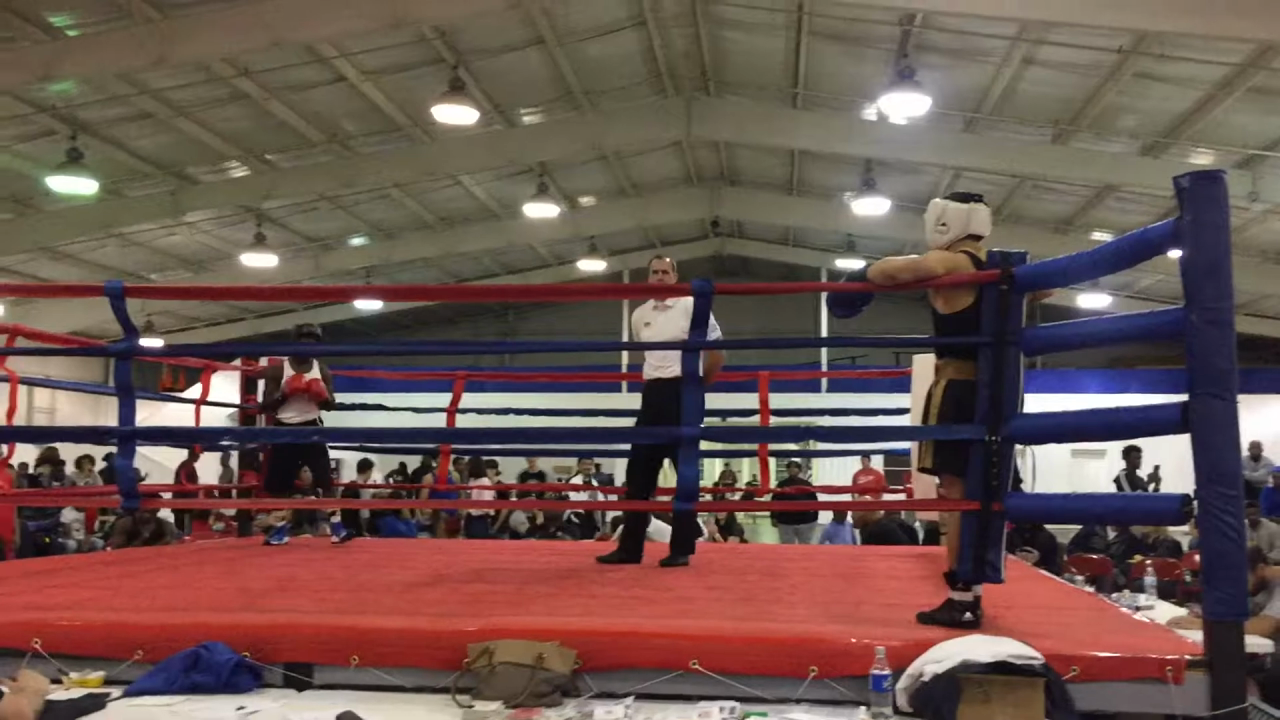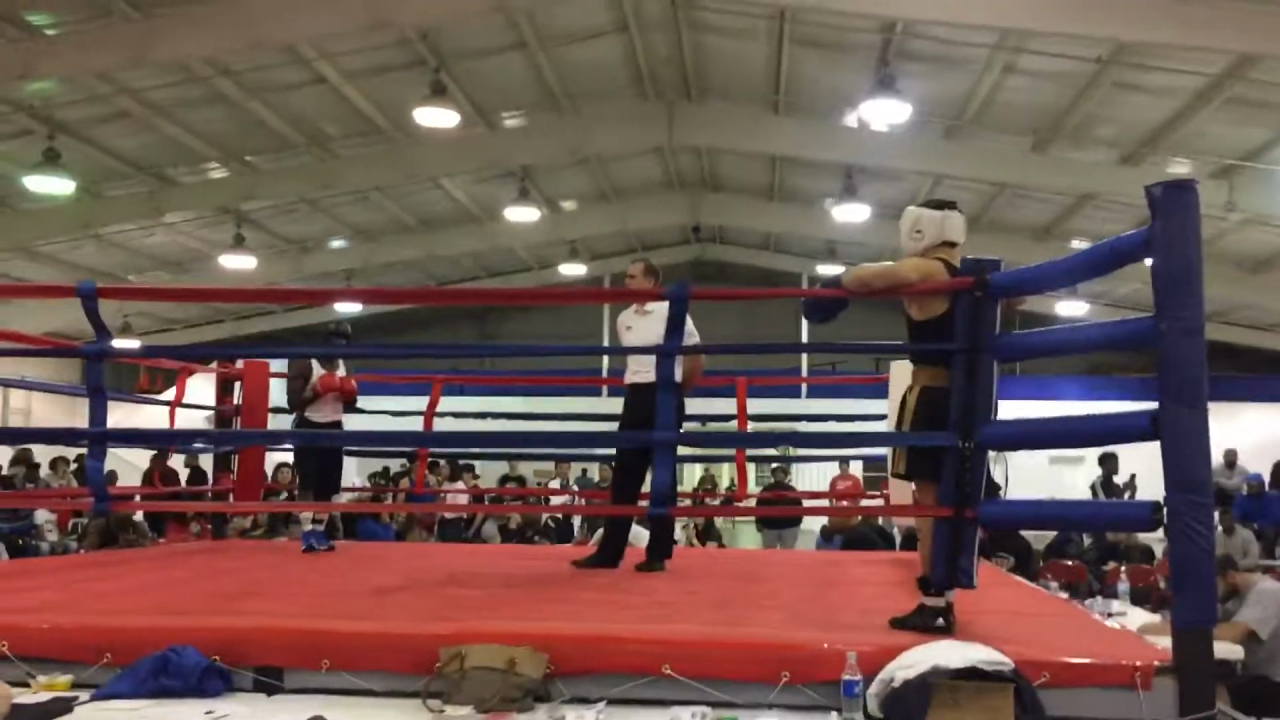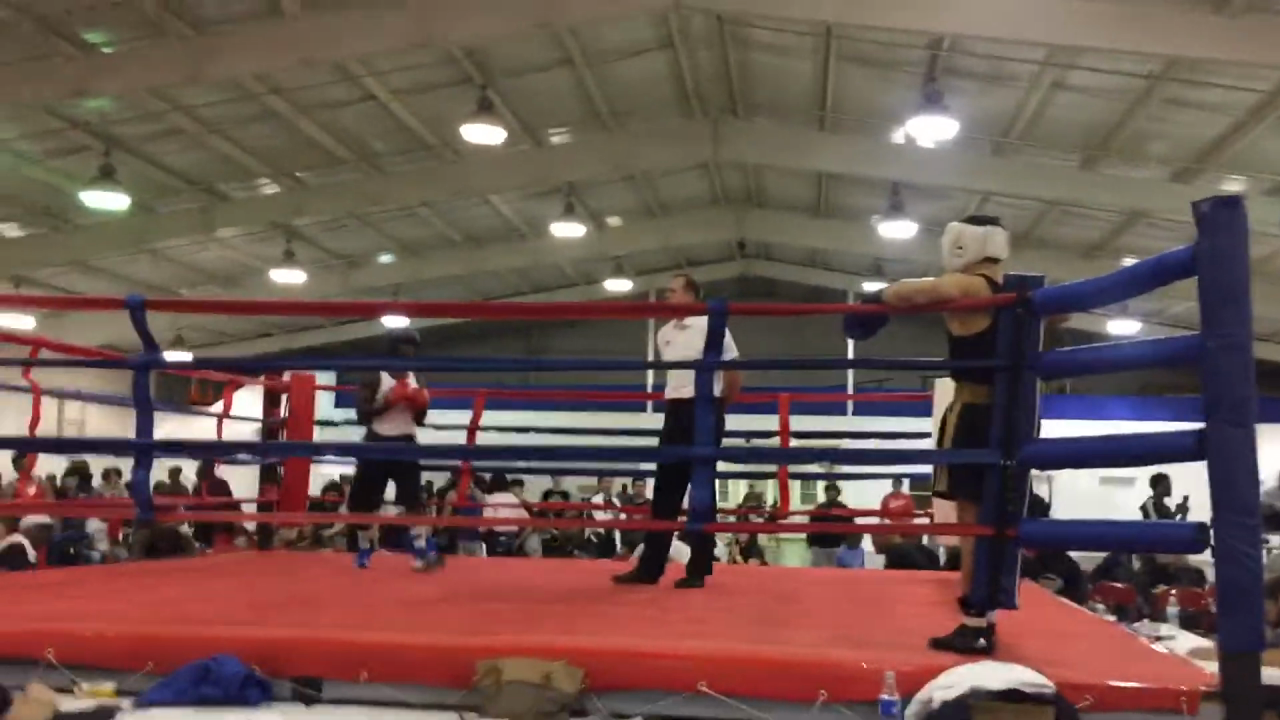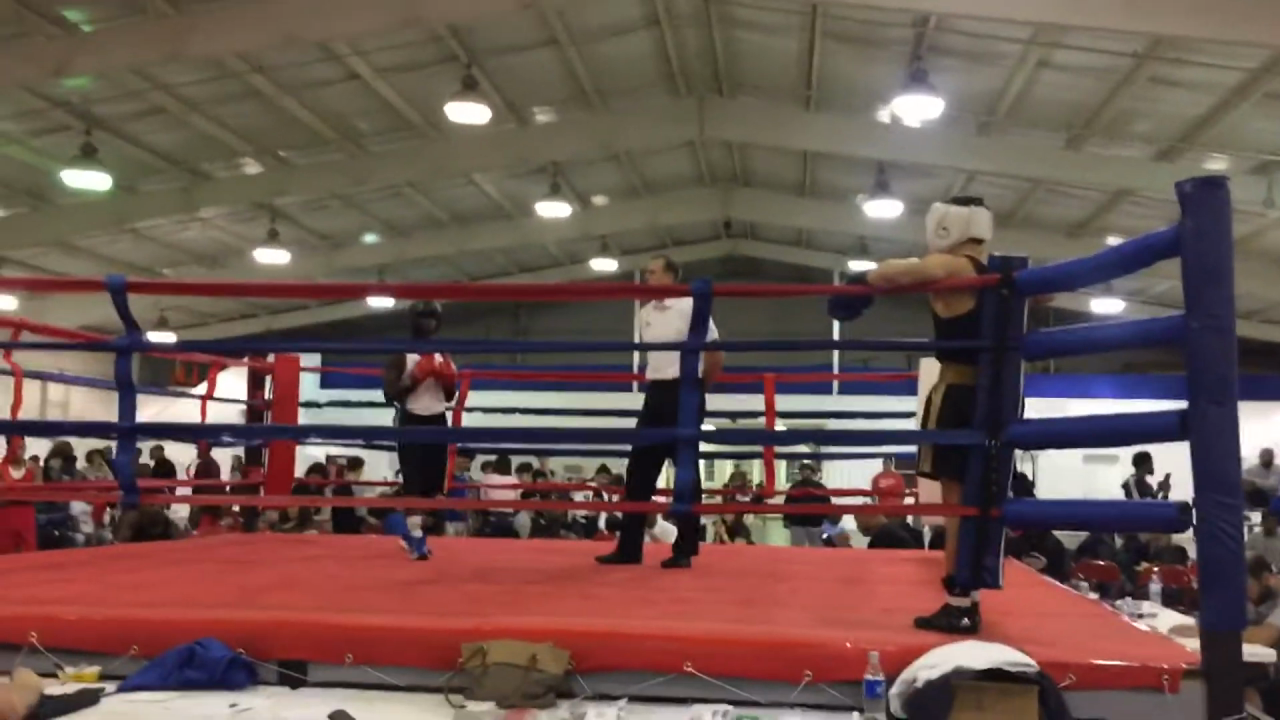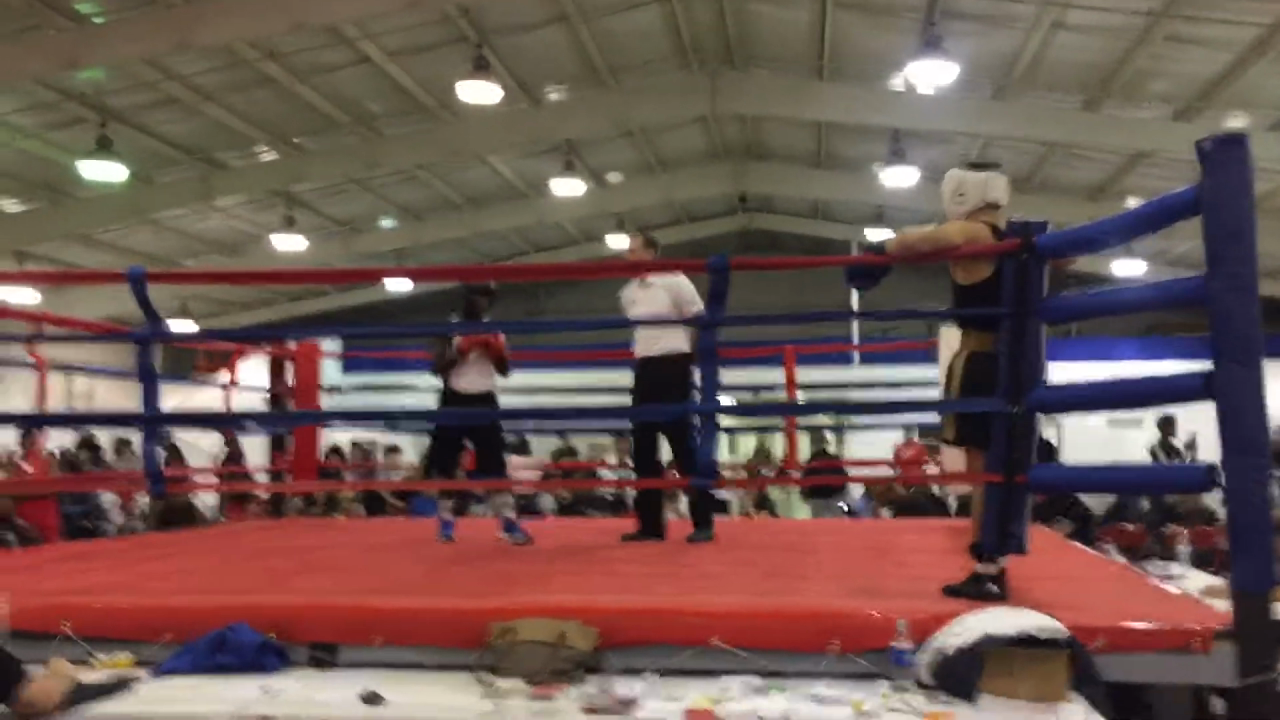
dt=0.7s
person 1, frame 1
left shoulder: (948, 265)
left elbow: (880, 272)
right elbow: (1039, 287)
left wrist: (859, 281)
left hip: (958, 391)
left knee: (956, 489)
left ankle: (962, 599)
right ankle: (970, 593)
person 1, frame 2
left shoulder: (922, 271)
left elbow: (860, 278)
left wrist: (834, 287)
left hip: (930, 396)
left knee: (929, 495)
left ankle: (933, 603)
right ankle: (943, 599)
person 1, frame 3
left shoulder: (964, 288)
left elbow: (902, 294)
left wrist: (875, 304)
left hip: (971, 413)
left knee: (970, 515)
left ankle: (974, 626)
right ankle: (981, 619)
person 1, frame 4
left shoulder: (950, 268)
left elbow: (887, 274)
left wrist: (860, 284)
left hip: (957, 393)
left knee: (957, 497)
left ankle: (960, 604)
right ankle: (968, 598)
person 1, frame 5
left shoulder: (966, 234)
left elbow: (902, 243)
left wrist: (881, 252)
left hip: (979, 362)
left knee: (981, 464)
left ankle: (987, 572)
right ankle: (996, 566)
person 2, frame 1
left shoulder: (692, 307)
right shoulder: (640, 315)
left elbow: (716, 352)
left wrist: (697, 384)
right wrist: (654, 377)
left hip: (683, 393)
right hip: (653, 393)
right knee: (639, 468)
left ankle: (682, 548)
right ankle: (630, 546)
person 2, frame 2
left shoulder: (672, 312)
right shoulder: (624, 318)
left elbow: (696, 358)
left wrist: (676, 391)
right wrist: (635, 385)
left hip: (663, 398)
right hip: (634, 398)
right knee: (624, 473)
left ankle: (658, 554)
right ankle: (609, 551)
person 2, frame 3
left shoulder: (711, 327)
right shoulder: (664, 333)
left elbow: (734, 374)
left wrist: (716, 408)
right wrist: (673, 402)
right hip: (675, 413)
right knee: (665, 488)
left ankle: (698, 569)
right ankle: (650, 566)
person 2, frame 4
left shoulder: (690, 307)
right shoulder: (645, 314)
left elbow: (715, 354)
left wrist: (696, 387)
right wrist: (655, 382)
left hip: (683, 394)
right hip: (655, 394)
right knee: (639, 468)
left ankle: (685, 550)
right ankle: (629, 547)
person 2, frame 5
left shoulder: (674, 282)
right shoulder: (628, 293)
left wrist: (687, 358)
right wrist: (640, 355)
left hip: (672, 366)
right hip: (644, 370)
left knee: (682, 443)
right knee: (643, 446)
left ankle: (703, 522)
right ankle: (650, 523)
person 3, frame 1
left shoulder: (322, 369)
right shoulder: (278, 369)
left elbow: (330, 404)
right elbow: (267, 405)
left wrist: (322, 396)
right wrist: (285, 393)
left hip: (312, 428)
right hip: (284, 429)
left knee: (324, 480)
right knee: (279, 483)
person 3, frame 2
left shoulder: (345, 368)
right shoulder: (304, 366)
left elbow: (349, 405)
right elbow: (293, 403)
left wrist: (351, 394)
right wrist: (316, 391)
left hip: (332, 429)
right hip: (308, 428)
left knee: (327, 486)
right knee: (307, 482)
left ankle: (319, 533)
right ankle: (307, 534)
person 3, frame 3
left shoulder: (415, 380)
right shoulder: (375, 379)
left elbow: (419, 419)
right elbow: (362, 415)
left wrist: (421, 406)
right wrist: (388, 402)
left hip: (405, 443)
right hip: (378, 443)
left knee: (414, 497)
right knee: (364, 502)
left ankle: (423, 552)
right ankle: (364, 551)
person 3, frame 4
left shoulder: (442, 355)
right shoulder: (400, 355)
left elbow: (449, 396)
right elbow: (390, 395)
left wrist: (449, 381)
right wrist: (416, 377)
left hip: (437, 422)
right hip: (411, 421)
left knee: (432, 484)
right knee: (414, 482)
person 3, frame 5
left shoulder: (494, 330)
left elbow: (504, 370)
right elbow: (438, 368)
left wrist: (498, 351)
right wrist: (462, 348)
left hip: (484, 401)
right hip: (454, 401)
left knee: (495, 462)
right knee: (445, 464)
left ankle: (510, 523)
right ankle: (446, 521)
